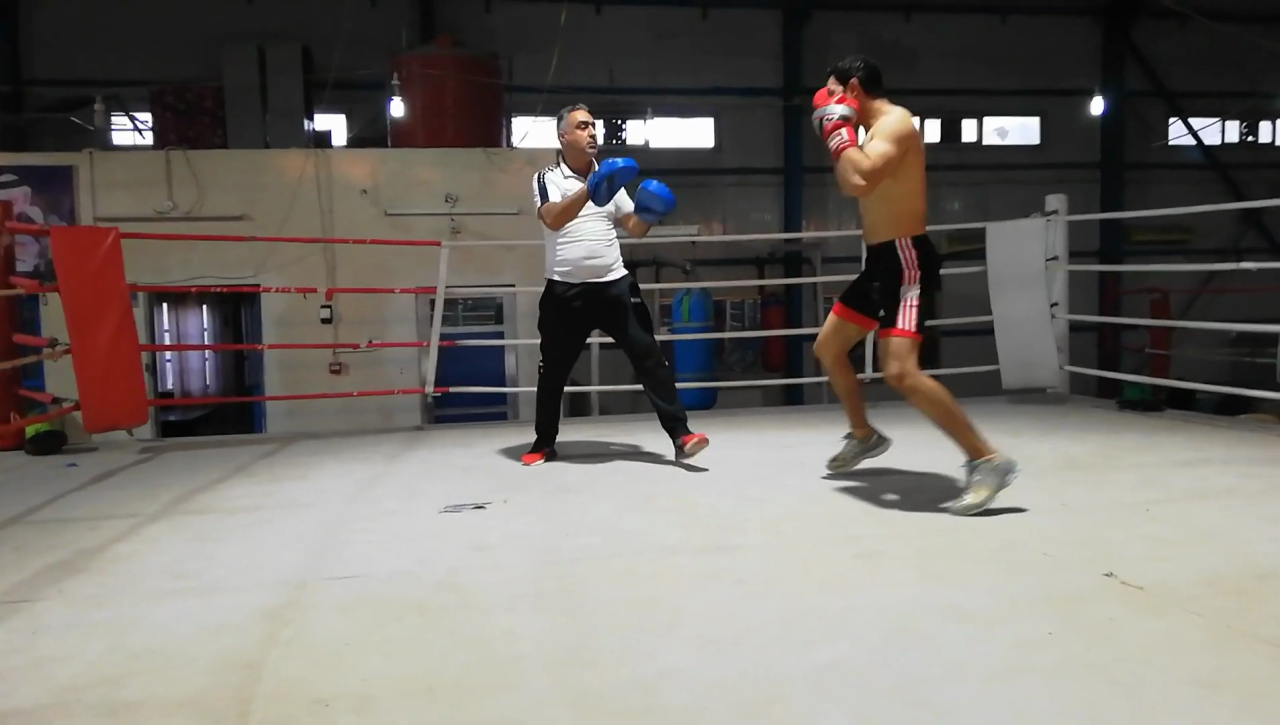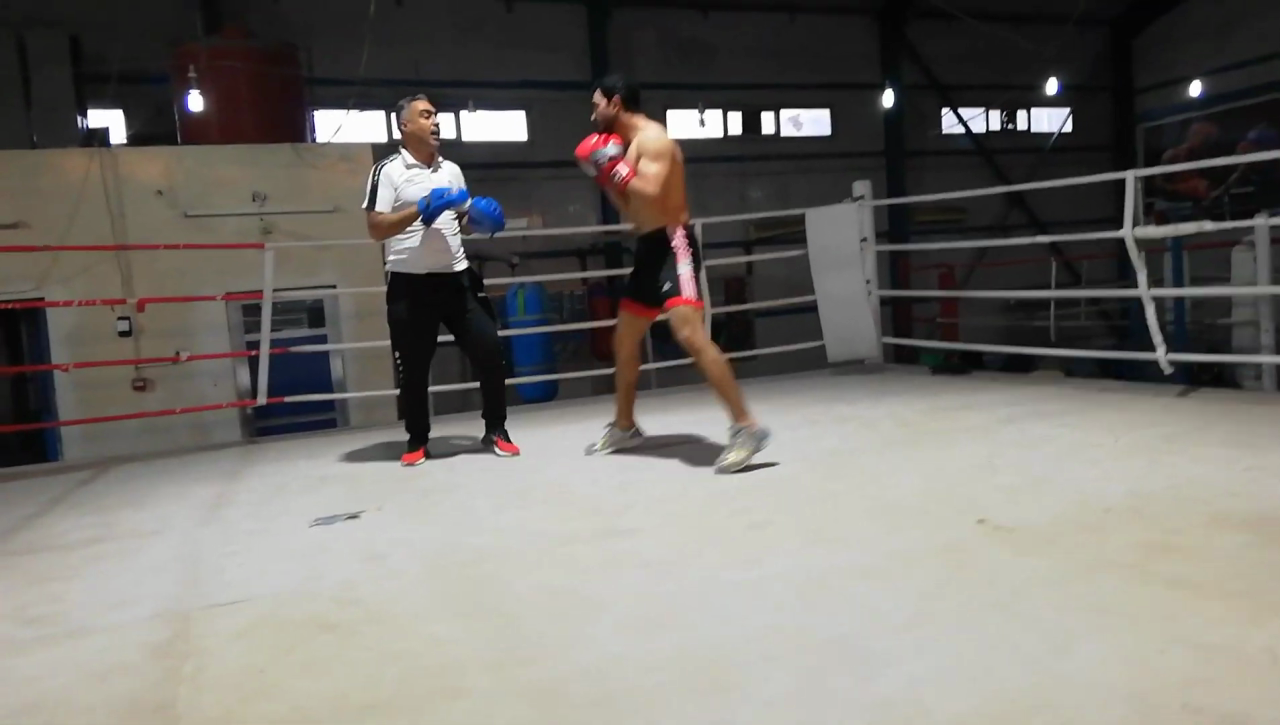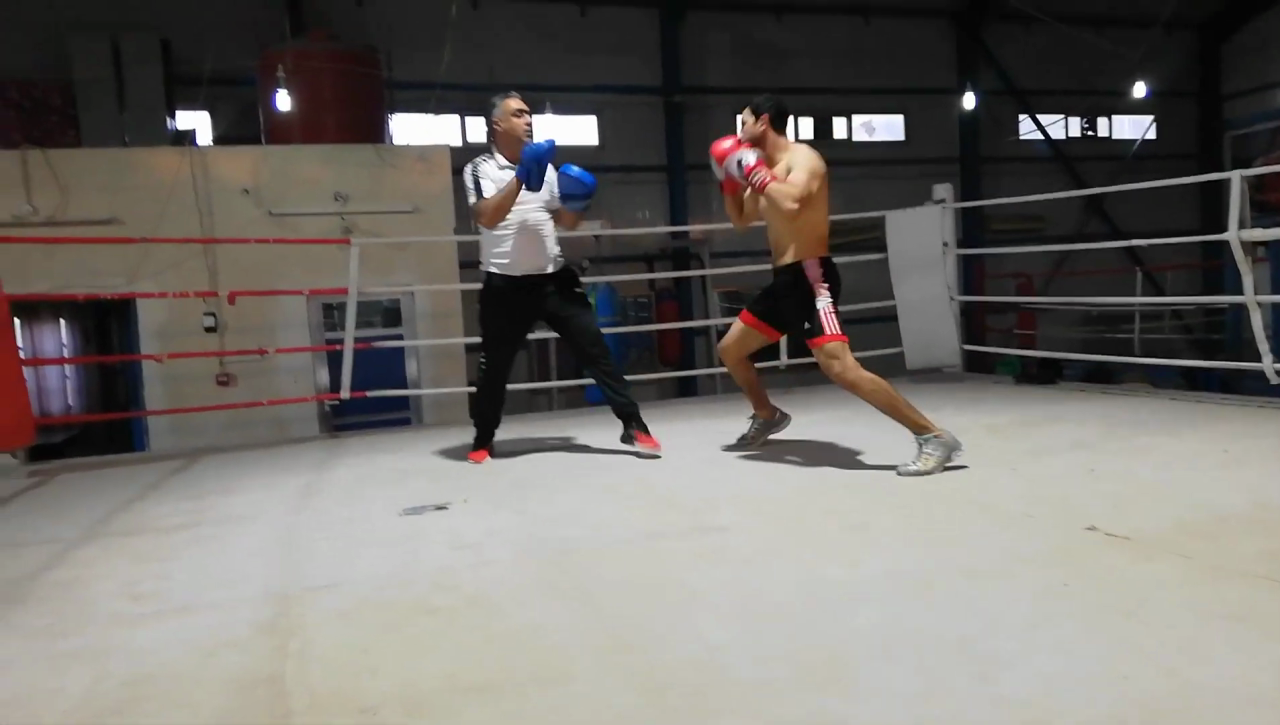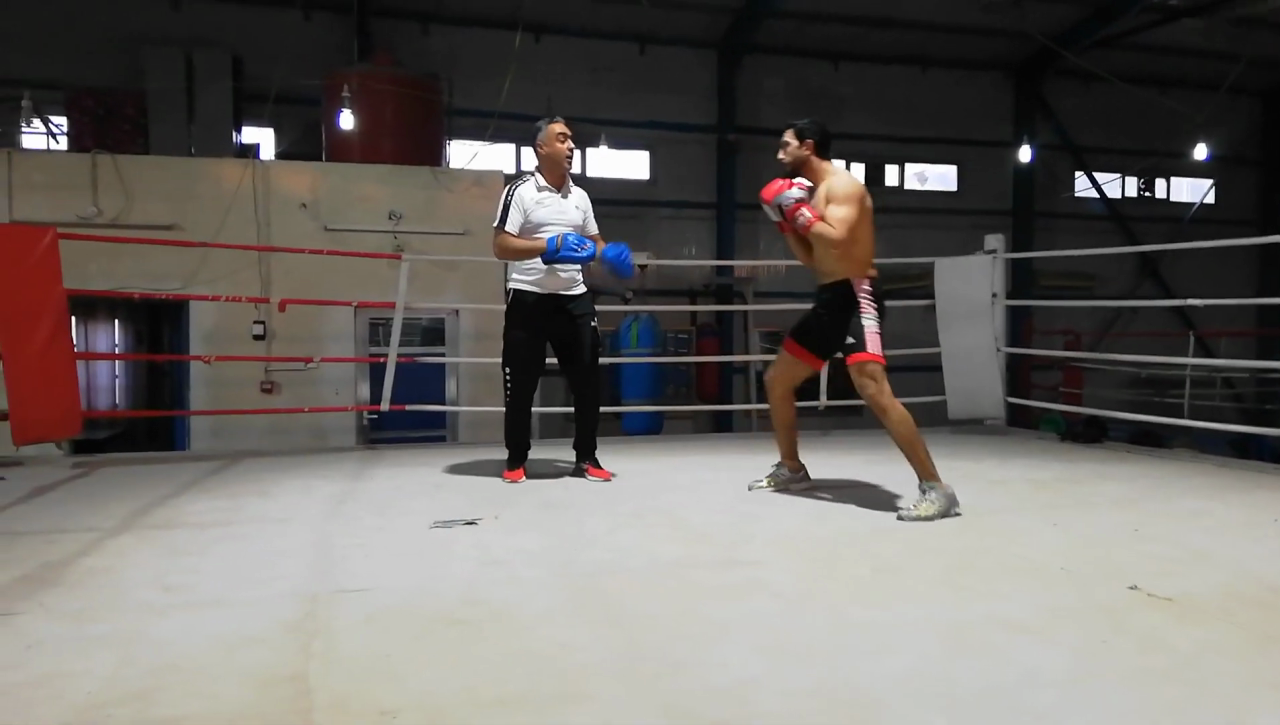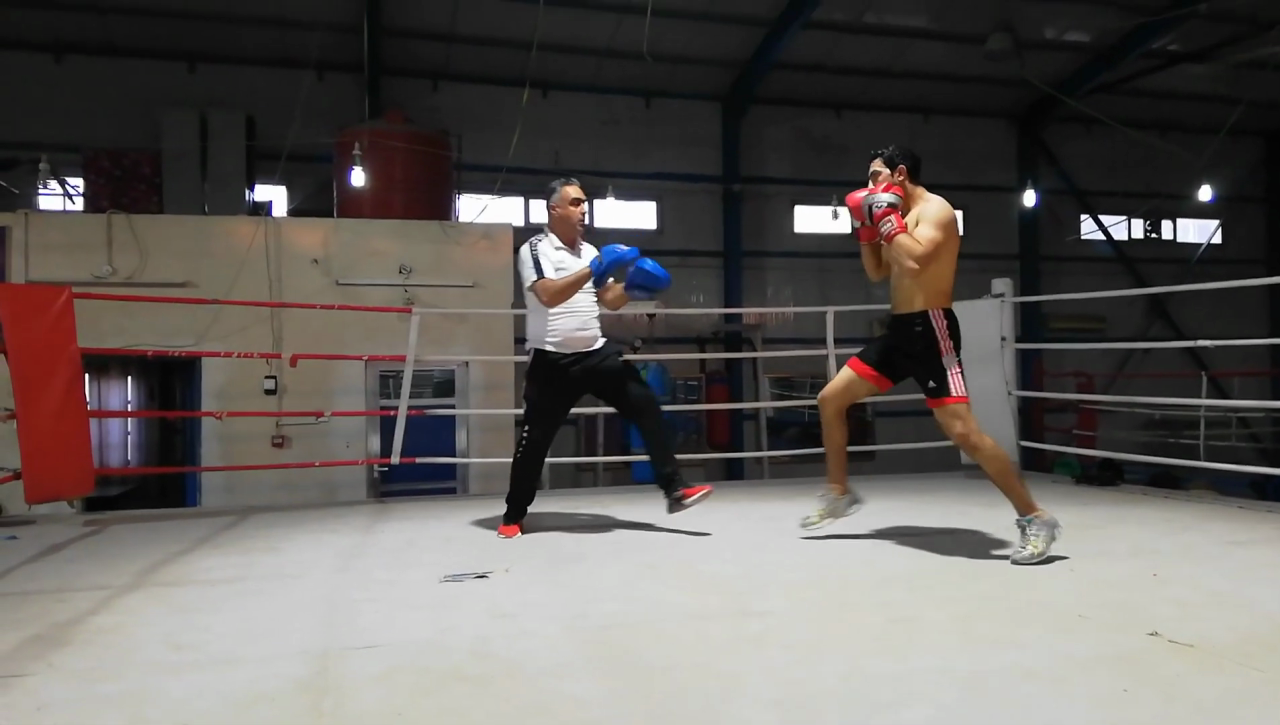
dt=1s
person 1, frame 1
left shoulder: (895, 122)
right shoulder: (876, 129)
left elbow: (860, 180)
right elbow: (856, 189)
left wrist: (837, 129)
right wrist: (838, 134)
left hip: (904, 260)
right hip: (880, 261)
left knee: (899, 371)
right knee: (827, 347)
left ankle: (987, 461)
right ankle: (864, 436)
person 1, frame 2
left shoulder: (653, 138)
right shoulder: (631, 144)
left elbow: (651, 197)
left wrist: (613, 166)
right wrist: (604, 174)
left hip: (671, 245)
right hip: (648, 250)
left knee: (689, 333)
right knee: (624, 342)
left ankle: (746, 428)
right ankle: (623, 427)
person 1, frame 3
left shoulder: (802, 159)
right shoulder: (769, 170)
left elbow: (790, 207)
right elbow: (740, 219)
left wrist: (753, 171)
right wrist: (729, 179)
left hip: (811, 278)
right hip: (782, 281)
left knee: (840, 367)
right knee: (729, 350)
left ankle: (933, 438)
right ankle: (767, 416)
person 1, frame 4
left shoulder: (842, 184)
right shoulder: (813, 191)
left elbow: (838, 242)
left wrist: (798, 211)
right wrist: (785, 220)
left hip: (855, 295)
right hip: (829, 299)
left knee: (875, 391)
right knee: (777, 381)
left ankle: (935, 488)
right ankle: (790, 469)
person 1, frame 5
left shoulder: (935, 210)
right shoulder: (899, 217)
left elbow: (914, 261)
right elbow: (877, 273)
left wrist: (885, 217)
right wrist: (866, 228)
left hip: (930, 330)
right hip: (898, 330)
left knee: (962, 430)
right knee: (830, 400)
left ankle: (1035, 519)
right ankle: (839, 494)
person 2, frame 1
left shoulder: (610, 177)
right shoulder: (547, 178)
left elbow: (633, 230)
right elbow: (553, 220)
left wrist: (648, 215)
right wrist: (590, 188)
left hip: (615, 286)
right hip: (566, 291)
left knee: (648, 355)
right knee: (553, 371)
left ankle: (680, 433)
right ankle: (544, 443)
person 2, frame 2
left shoulder: (451, 170)
right shoulder: (388, 171)
left elbow: (465, 216)
right elbow: (375, 228)
left wrist: (481, 219)
right wrist: (421, 210)
left hip: (457, 278)
right hip: (410, 284)
left knee: (489, 349)
right knee: (414, 367)
left ankle: (495, 430)
right ankle: (417, 440)
person 2, frame 3
left shoulder: (546, 168)
right shoulder: (479, 169)
left elbow: (566, 222)
right elbow: (487, 217)
left wrist: (577, 203)
right wrist: (520, 177)
left hip: (553, 277)
right hip: (505, 285)
left knee: (593, 346)
right knee: (494, 366)
left ankle: (632, 425)
right ankle: (483, 440)
person 2, frame 4
left shoulder: (579, 195)
right shoulder: (520, 191)
left elbow: (595, 242)
right elbow: (501, 247)
left wrist: (609, 254)
right wrist: (548, 246)
left hip: (574, 301)
right hip: (529, 302)
left knee: (586, 381)
right knee: (521, 383)
left ankle: (586, 458)
right ankle: (516, 460)
person 2, frame 5
left shoulder: (590, 251)
right shoulder: (535, 249)
left elbow: (608, 301)
right elbow: (549, 296)
left wrist: (633, 287)
right wrist: (593, 269)
left hip: (597, 354)
right hip: (552, 361)
left knee: (646, 406)
right knee: (534, 441)
left ankle: (674, 488)
right ankle: (514, 515)
